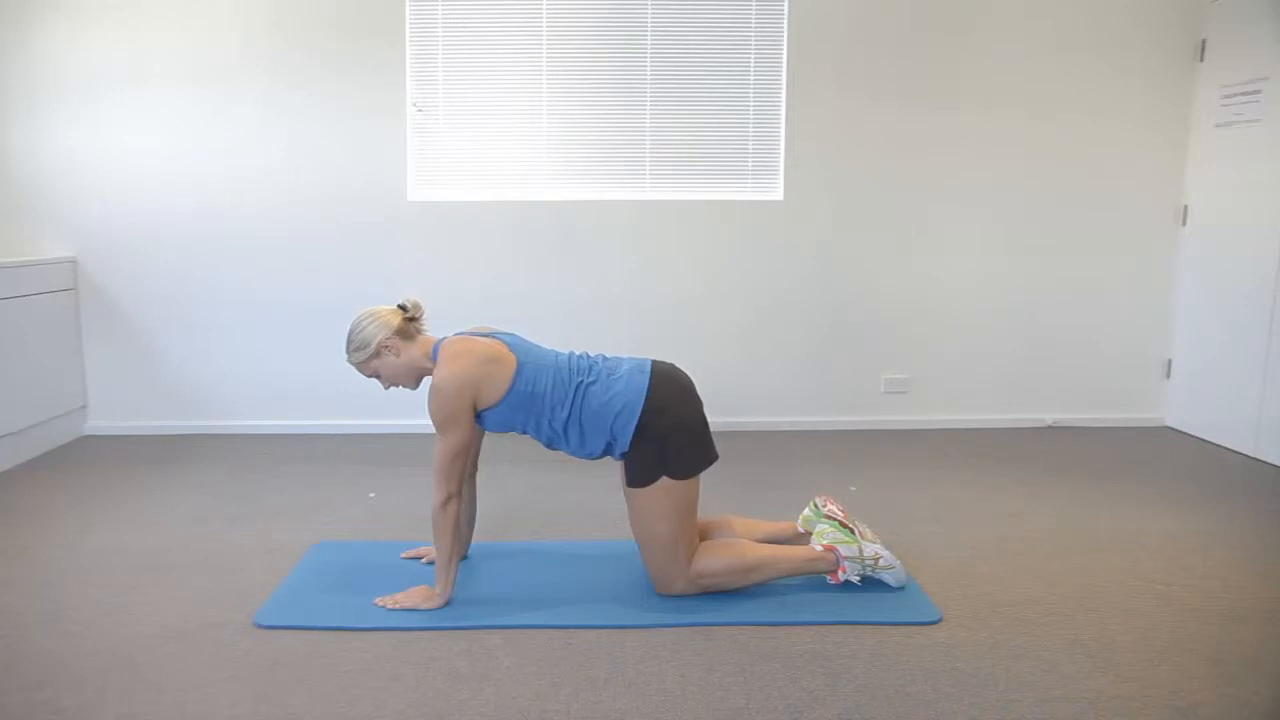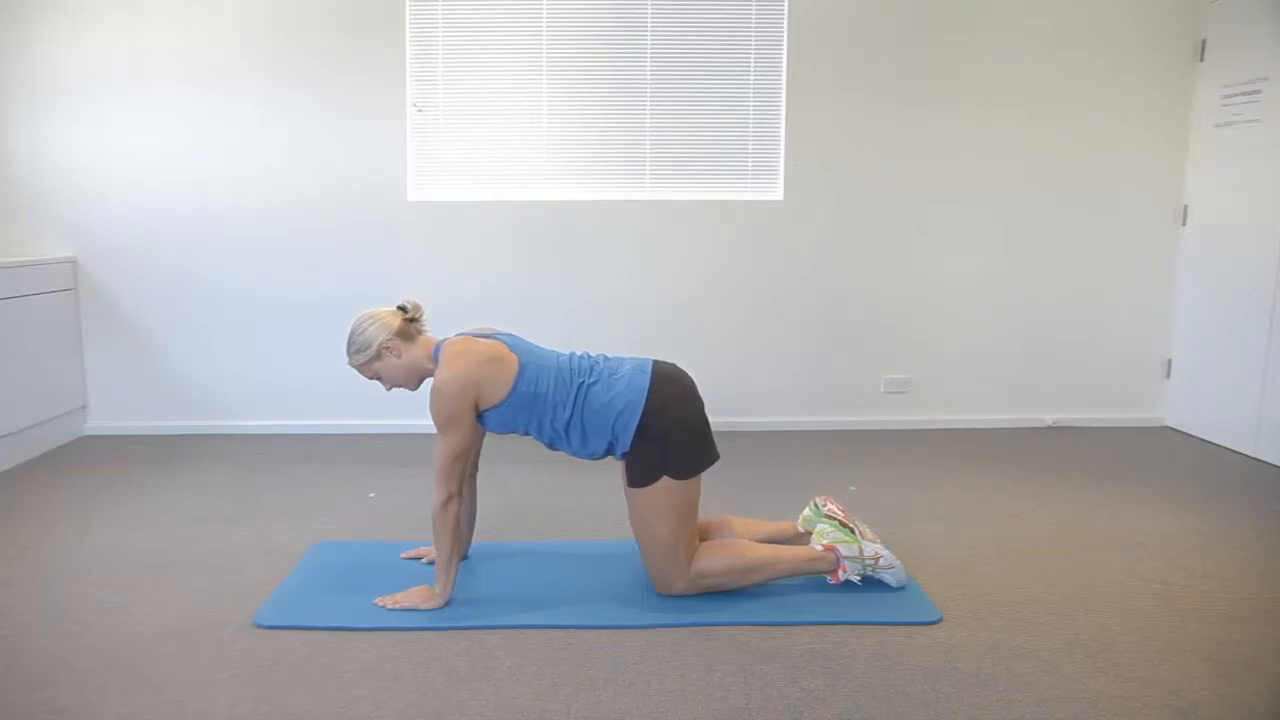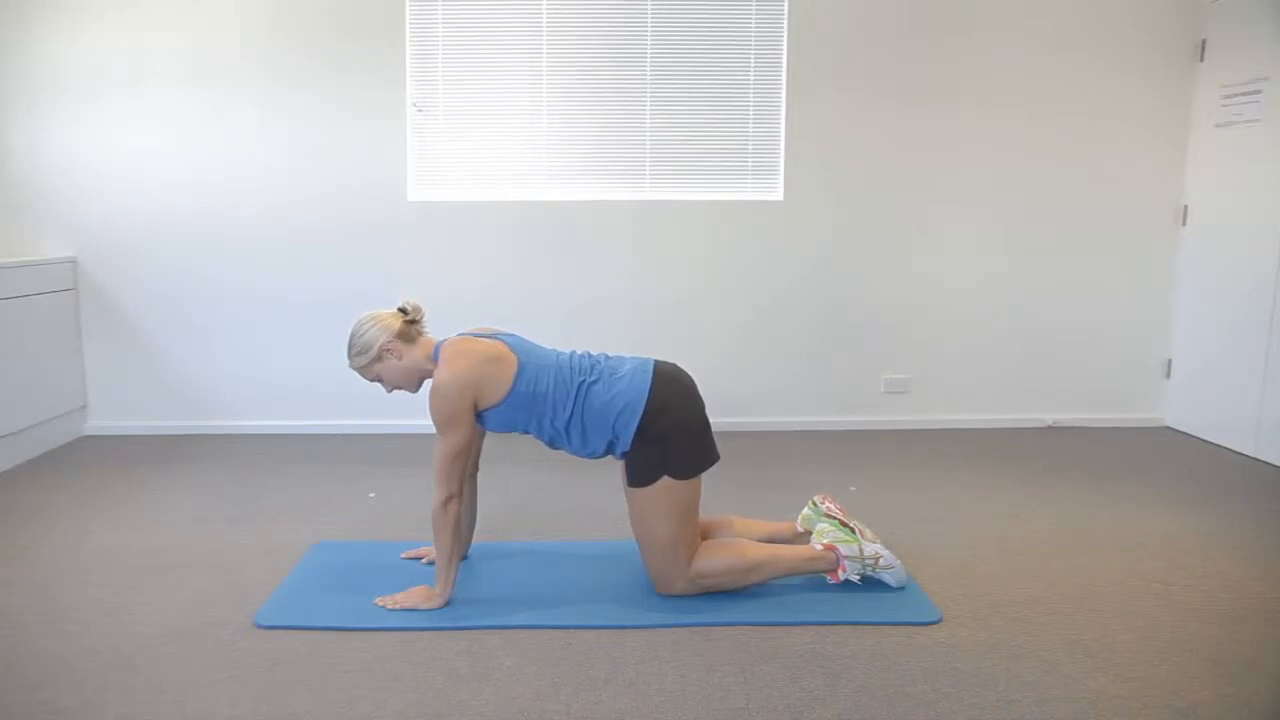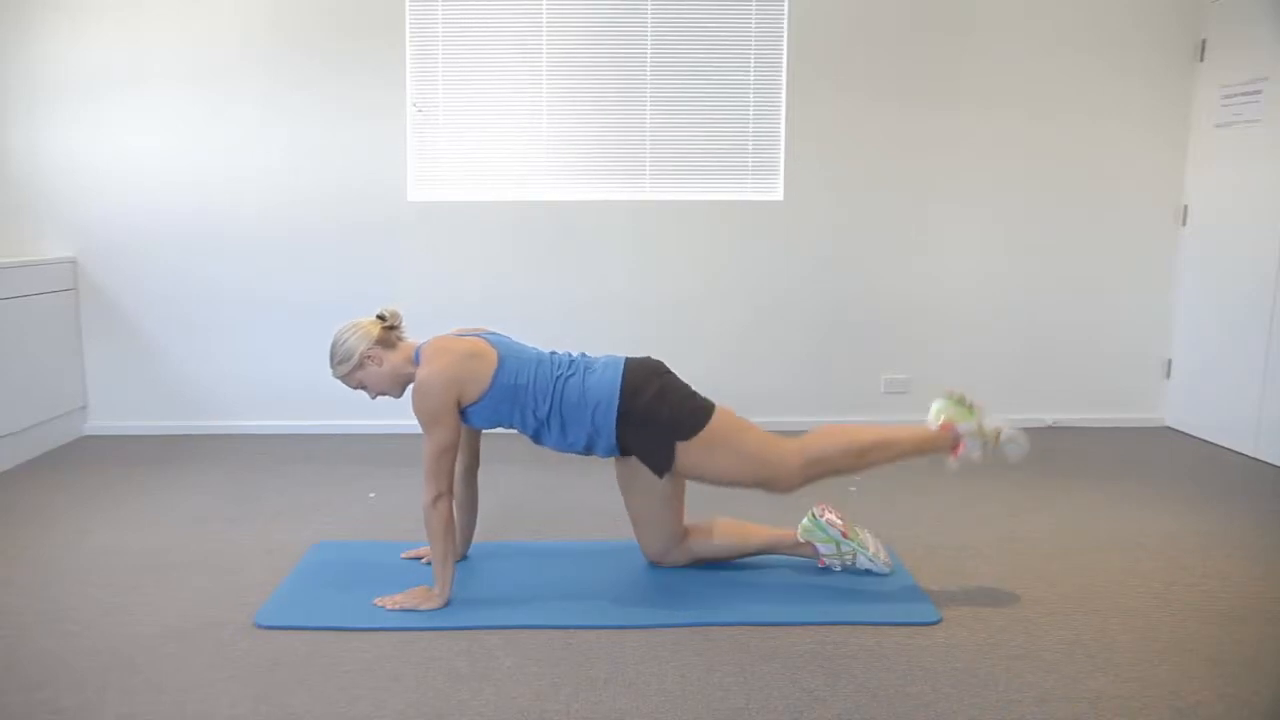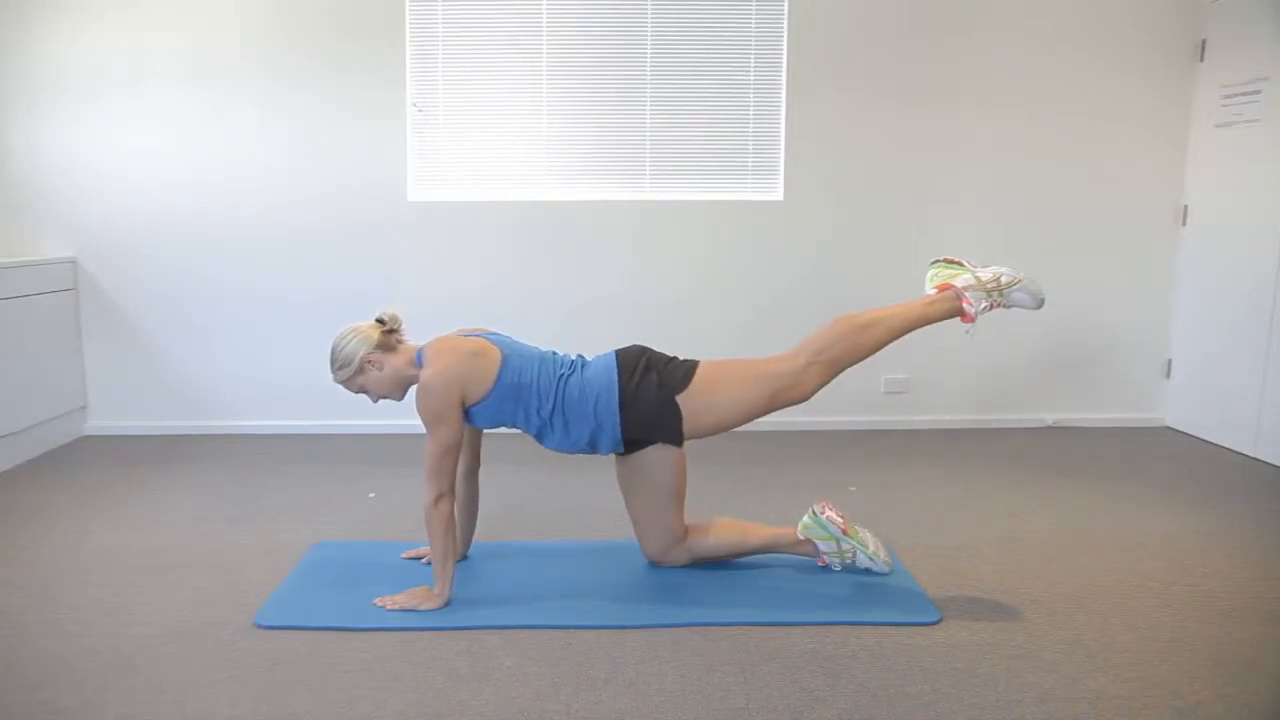
dt=1s
person 1, frame 1
left shoulder: (450, 380)
right shoulder: (466, 347)
left elbow: (449, 491)
right elbow: (469, 473)
left wrist: (440, 589)
right wrist: (457, 546)
left hip: (651, 417)
right hip: (651, 397)
left knee: (674, 575)
right knee: (674, 539)
left ankle: (834, 553)
right ankle: (811, 525)
person 1, frame 2
left shoulder: (452, 379)
right shoulder: (467, 349)
left elbow: (448, 491)
right elbow: (468, 473)
left wrist: (441, 589)
right wrist: (458, 546)
left hip: (653, 417)
right hip: (652, 397)
left knee: (673, 576)
right knee: (674, 541)
left ankle: (833, 554)
right ankle: (810, 526)
person 1, frame 3
left shoulder: (450, 380)
right shoulder: (466, 351)
left elbow: (448, 492)
right elbow: (468, 473)
left wrist: (440, 589)
right wrist: (457, 547)
left hip: (654, 418)
right hip: (654, 398)
left knee: (674, 576)
right knee: (673, 539)
left ankle: (833, 553)
right ankle: (810, 527)
person 1, frame 4
left shoulder: (433, 380)
right shoulder: (454, 356)
left elbow: (439, 492)
right elbow: (467, 470)
left wrist: (439, 588)
right wrist: (457, 548)
left hip: (637, 408)
right hip: (628, 404)
left knee: (789, 467)
right knee: (668, 550)
left ankle: (951, 433)
right ankle: (809, 538)
person 1, frame 5
left shoulder: (437, 379)
right shoulder: (454, 357)
left elbow: (439, 491)
right elbow: (468, 470)
left wrist: (439, 588)
right wrist: (456, 546)
left hip: (640, 397)
right hip: (632, 414)
left knee: (800, 371)
right knee: (669, 549)
left ankle: (957, 295)
right ankle: (812, 537)
